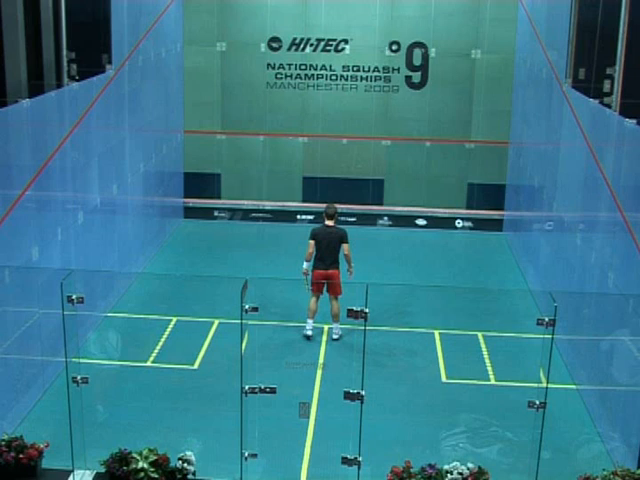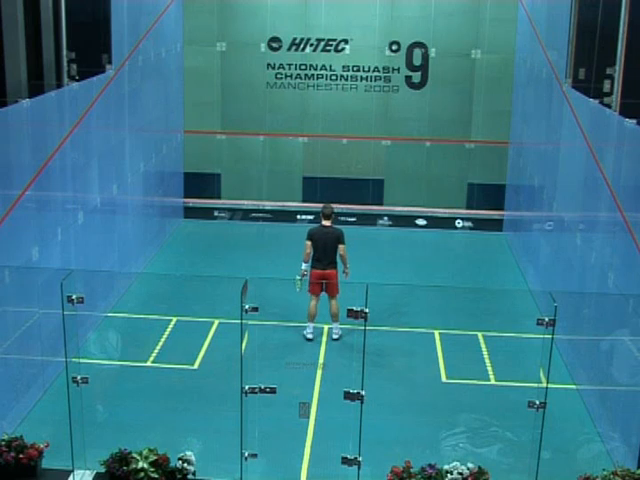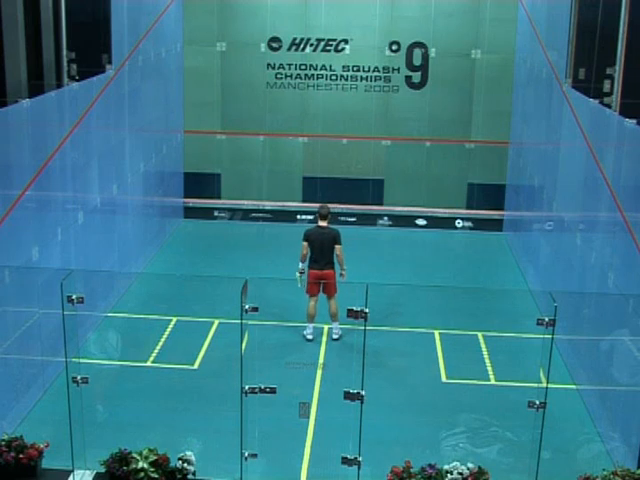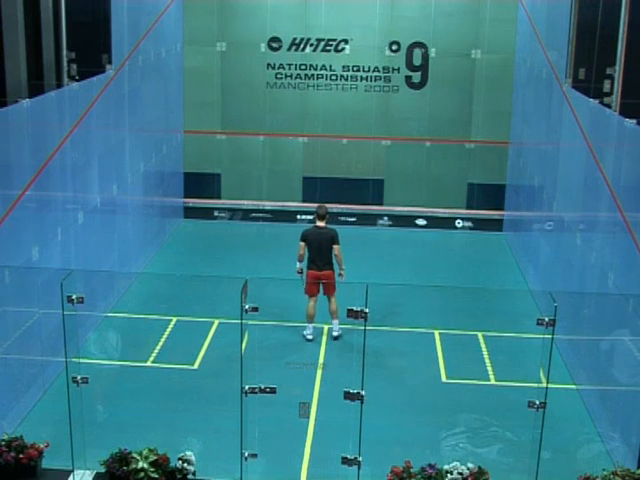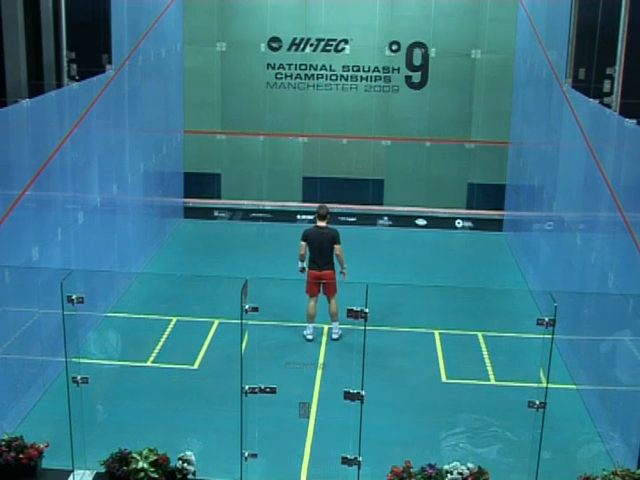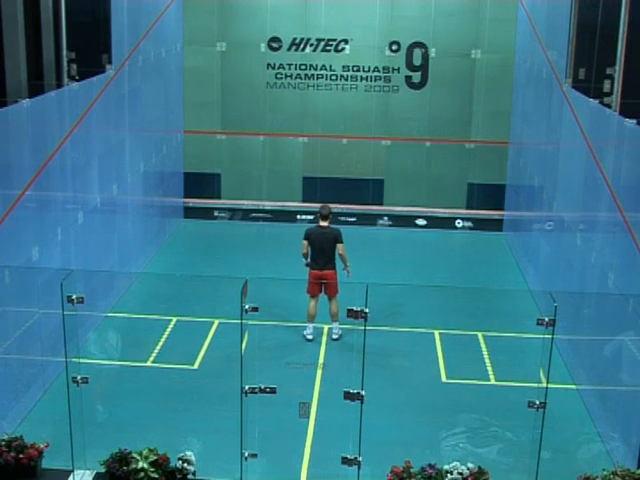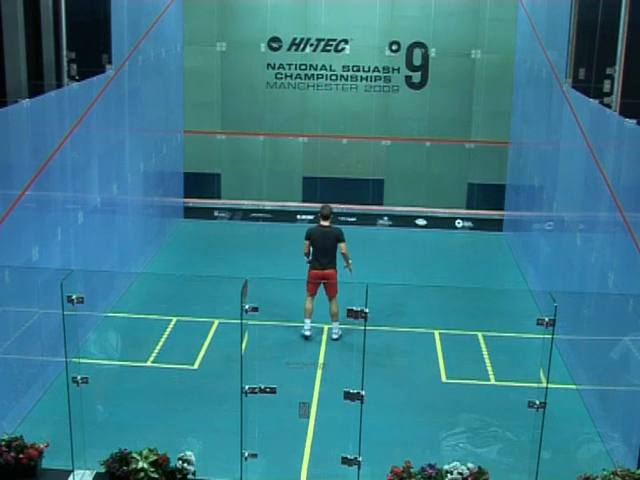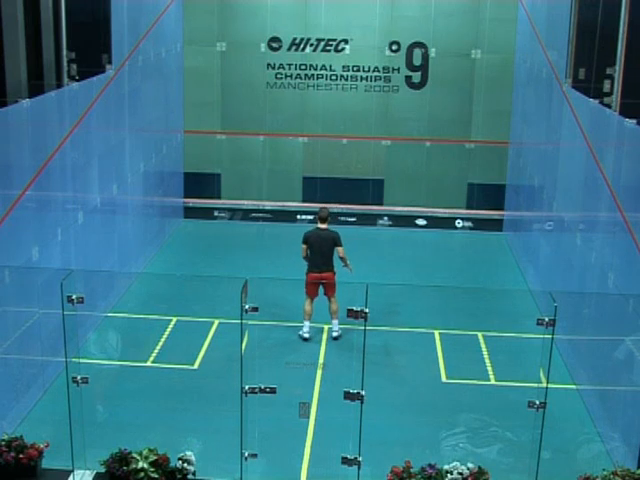
dt=0.2s
person 1, frame 1
left shoulder: (315, 231)
right shoulder: (342, 232)
left elbow: (310, 251)
right elbow: (346, 252)
left wrist: (305, 266)
right wrist: (350, 266)
left hip: (318, 270)
right hip: (333, 271)
left knee: (314, 297)
right knee: (334, 300)
left ankle: (309, 328)
right ankle: (336, 331)
person 1, frame 2
left shoulder: (312, 231)
right shoulder: (338, 232)
left elbow: (308, 252)
right elbow: (342, 253)
left wrist: (304, 267)
right wrist: (346, 267)
left hip: (316, 270)
right hip: (331, 271)
left knee: (314, 300)
right knee: (333, 300)
left ankle: (309, 331)
right ankle: (335, 331)
person 1, frame 3
left shoulder: (308, 232)
right shoulder: (335, 233)
left elbow: (304, 253)
right elbow: (338, 253)
left wrist: (301, 266)
right wrist: (343, 269)
left hip: (313, 271)
right hip: (329, 271)
left knee: (312, 300)
right knee: (332, 300)
left ankle: (309, 331)
right ankle: (336, 332)
person 1, frame 4
left shoulder: (306, 232)
right shoulder: (332, 233)
left elbow: (301, 253)
right elbow: (337, 253)
left wrist: (299, 266)
right wrist: (341, 269)
left hip: (312, 271)
right hip: (328, 271)
left knee: (312, 301)
right knee: (332, 298)
left ankle: (309, 331)
right ankle: (335, 329)
person 1, frame 5
left shoulder: (307, 232)
right shoulder: (333, 233)
left elbow: (302, 253)
right elbow: (338, 253)
left wrist: (301, 265)
right wrist: (343, 268)
left hip: (313, 271)
right hip: (329, 271)
left knee: (312, 301)
right knee: (332, 300)
left ankle: (309, 331)
right ankle: (335, 331)
person 1, frame 6
left shoulder: (309, 231)
right shoulder: (336, 232)
left elbow: (304, 251)
right elbow: (341, 252)
left wrist: (307, 261)
right wrist: (346, 265)
left hip: (314, 271)
right hip: (330, 271)
left knee: (313, 301)
right knee: (333, 300)
left ankle: (310, 332)
right ankle: (335, 331)
person 1, frame 7
left shoulder: (310, 231)
right shoulder: (337, 231)
left elbow: (306, 251)
right elbow: (344, 251)
right wrist: (349, 263)
left hip: (314, 270)
right hip: (330, 271)
left knee: (310, 298)
right knee: (332, 300)
left ankle: (307, 328)
right ankle: (335, 331)
person 1, frame 8
left shoulder: (308, 234)
right shoulder: (334, 235)
left elbow: (304, 255)
right elbow: (341, 254)
right wrist: (347, 263)
left hip: (312, 273)
right hip: (328, 273)
left knee: (309, 300)
right knee: (332, 299)
left ankle: (306, 330)
right ankle: (335, 329)
